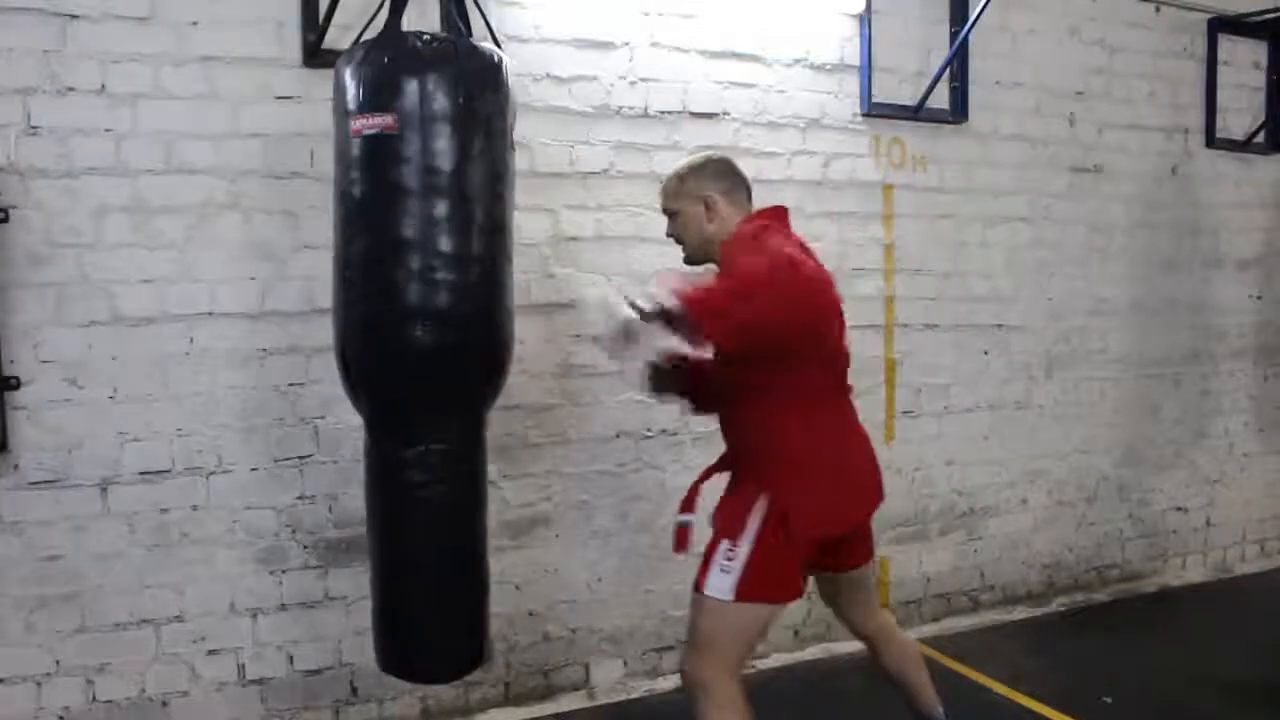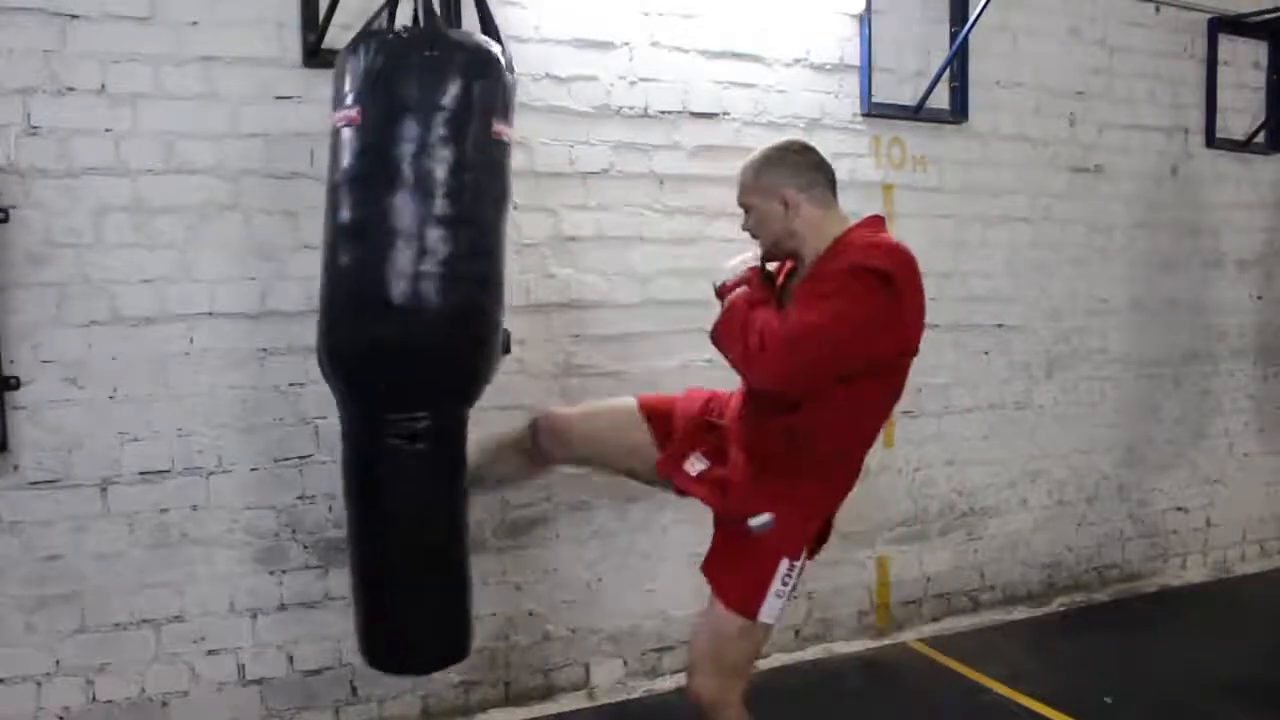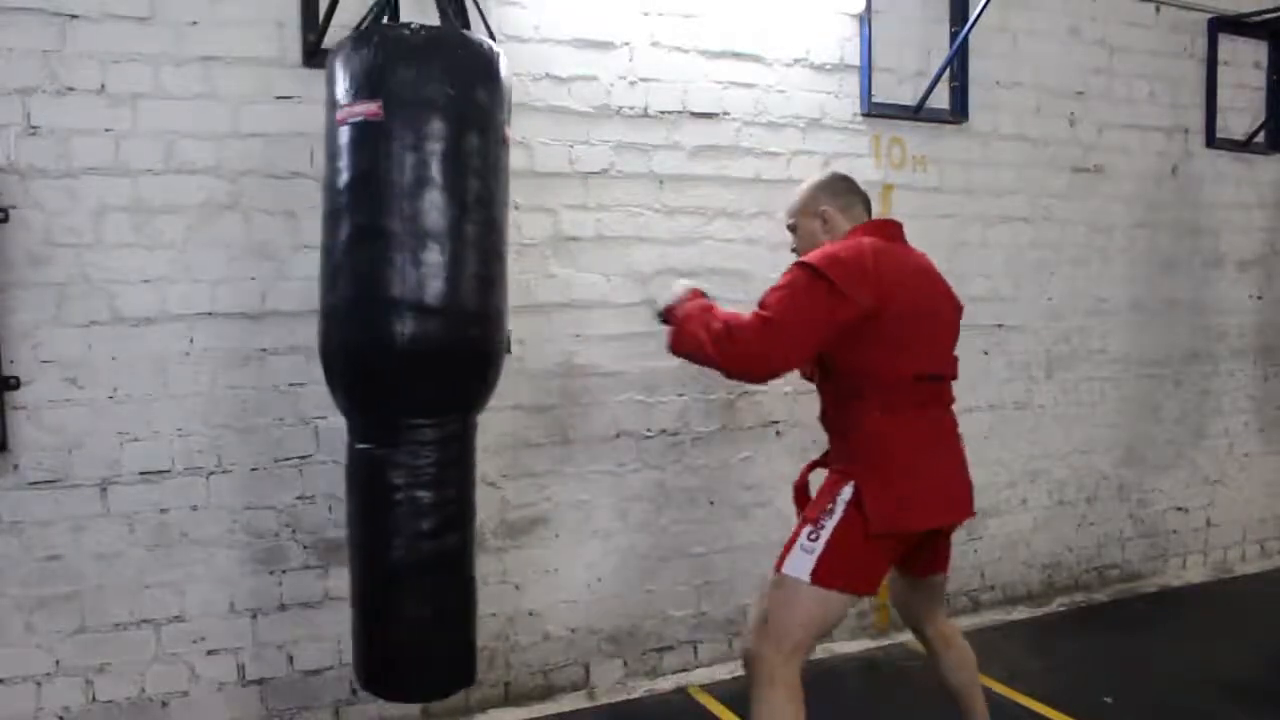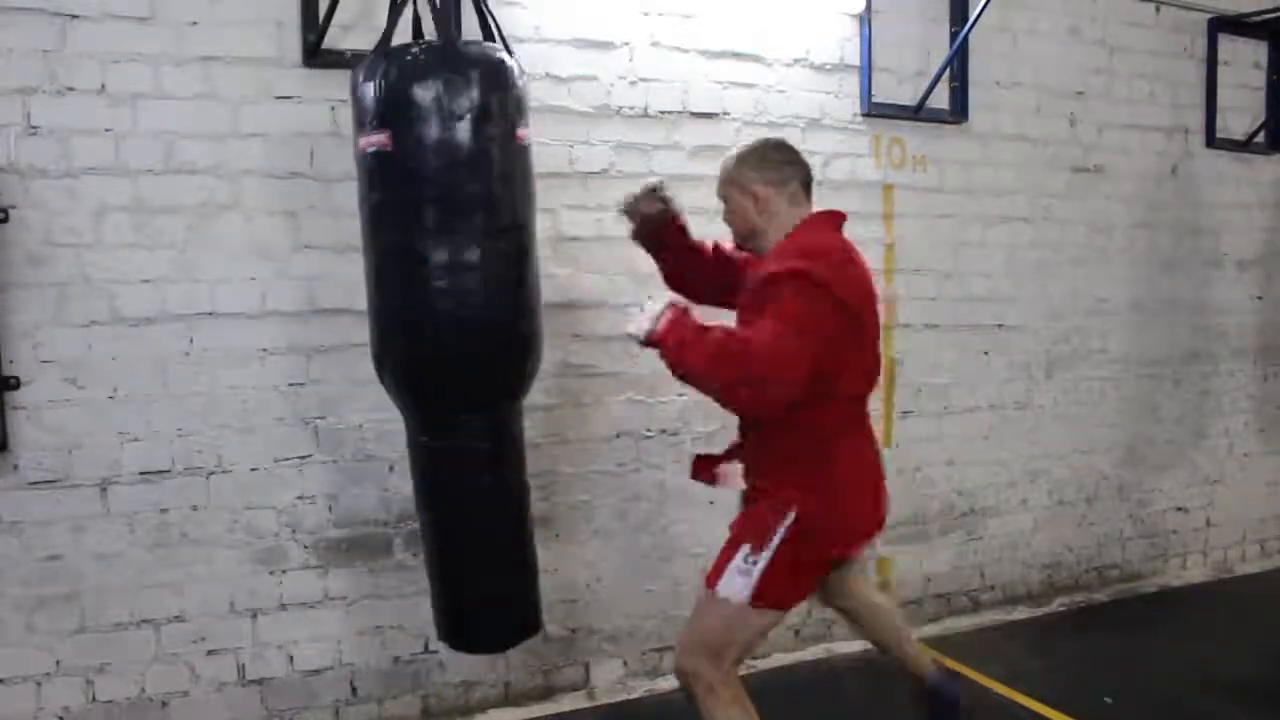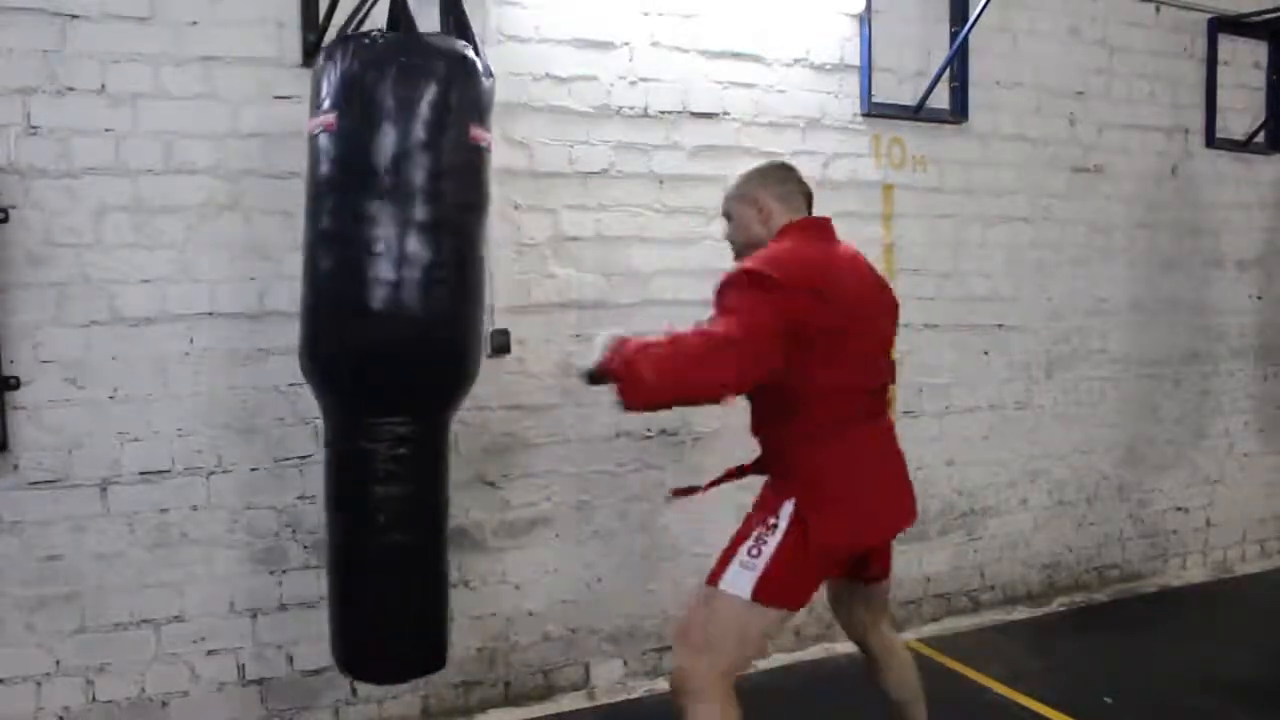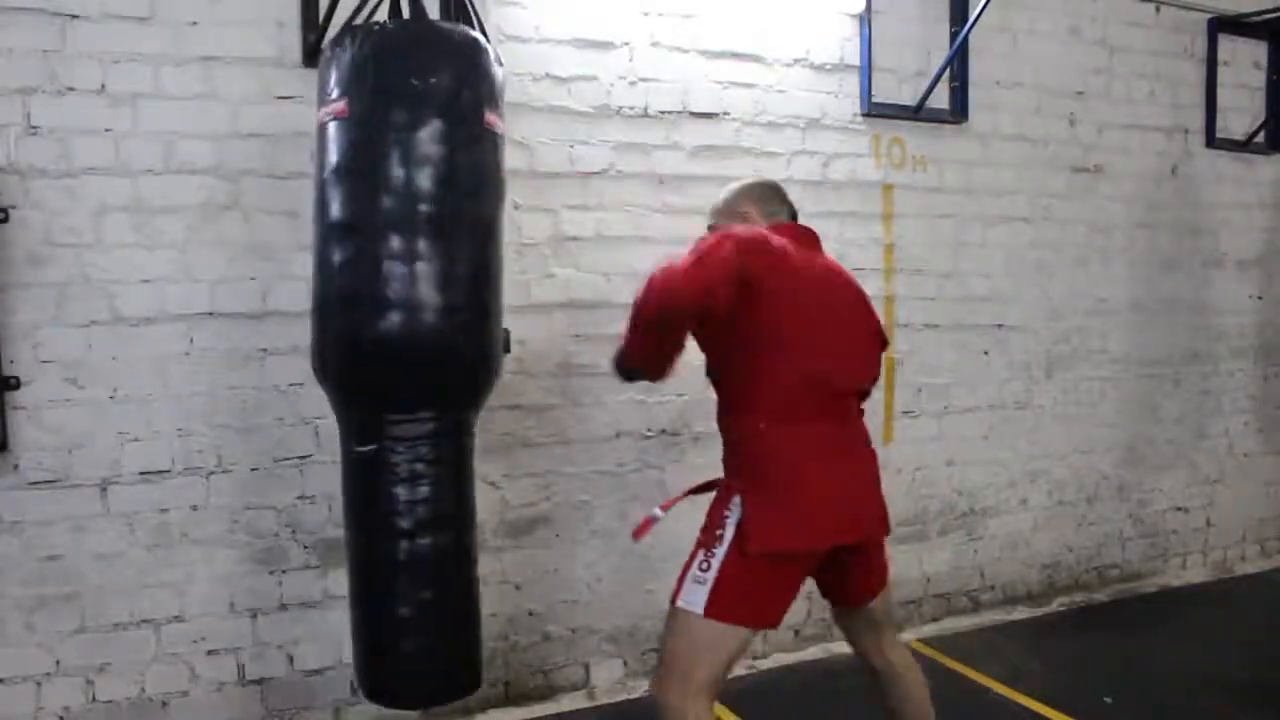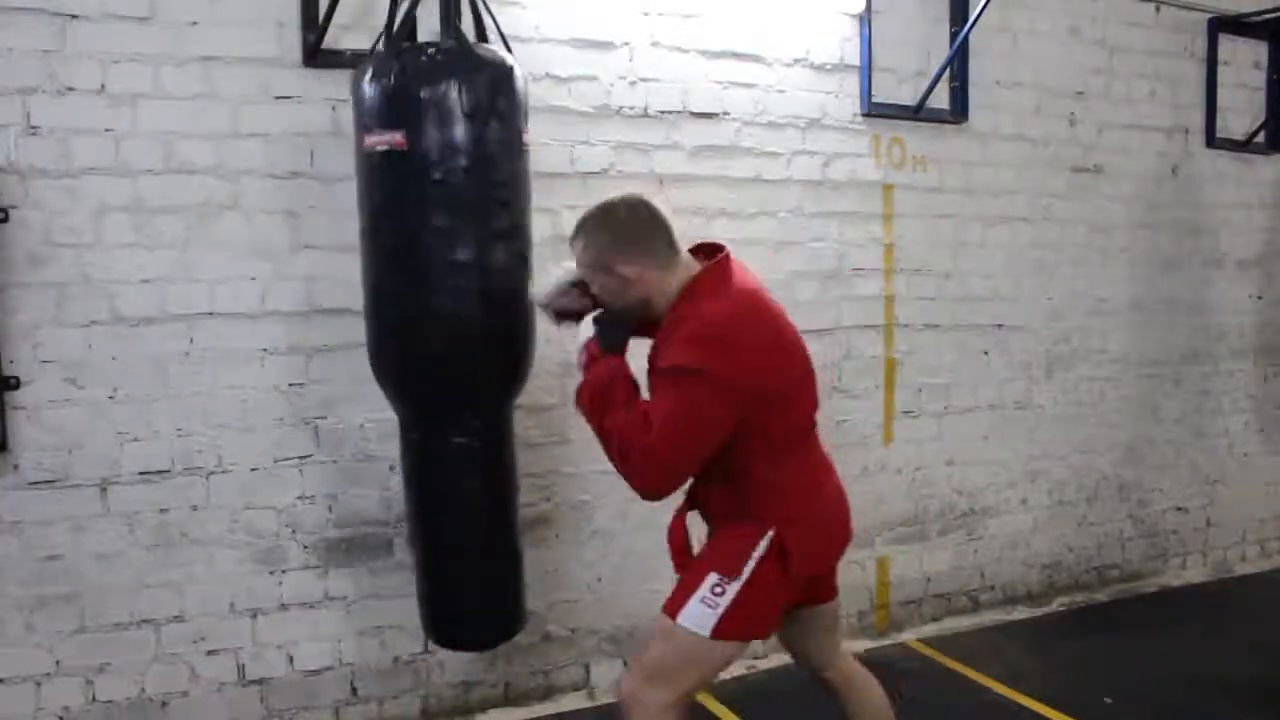
dt=0.7s
person 1, frame 1
left shoulder: (759, 257)
right shoulder: (767, 256)
left elbow: (731, 318)
left wrist: (671, 308)
right wrist: (687, 377)
left hip: (785, 489)
right hip: (819, 470)
left knee: (706, 671)
right knee: (864, 616)
person 1, frame 2
left shoulder: (876, 273)
right shoulder: (801, 268)
left elbow: (772, 360)
left wrist: (739, 294)
left hip: (781, 489)
right hip: (729, 430)
right knee: (552, 433)
person 1, frame 3
left shoulder: (839, 267)
right shoulder: (918, 275)
left elbow: (753, 352)
left wrist: (685, 309)
left hip: (875, 482)
right hip: (928, 476)
left knee: (771, 653)
right knee: (929, 620)
person 1, frame 4
left shoulder: (803, 273)
right shoulder: (804, 258)
left elbow: (753, 380)
right elbow: (711, 274)
left wrist: (670, 326)
right wrist: (659, 226)
left hip: (803, 492)
right hip: (833, 473)
left knee: (701, 663)
right knee: (840, 588)
person 1, frame 5
left shoulder: (776, 275)
right shoulder: (858, 272)
left elbow: (713, 366)
left wrist: (618, 357)
left hip: (815, 496)
right hip: (871, 484)
left knee: (698, 669)
right knee: (872, 627)
person 1, frame 6
left shoulder: (740, 252)
right shoulder: (848, 293)
left elbow: (670, 302)
left wrist: (640, 356)
left hip: (775, 500)
right hip: (851, 491)
right knee: (876, 641)
person 1, frame 7
left shoulder: (709, 341)
right shoulder: (706, 277)
left elbow: (650, 470)
left wrist: (599, 366)
right wrist: (590, 296)
left hip: (769, 530)
right hip: (786, 518)
right knee: (824, 661)
